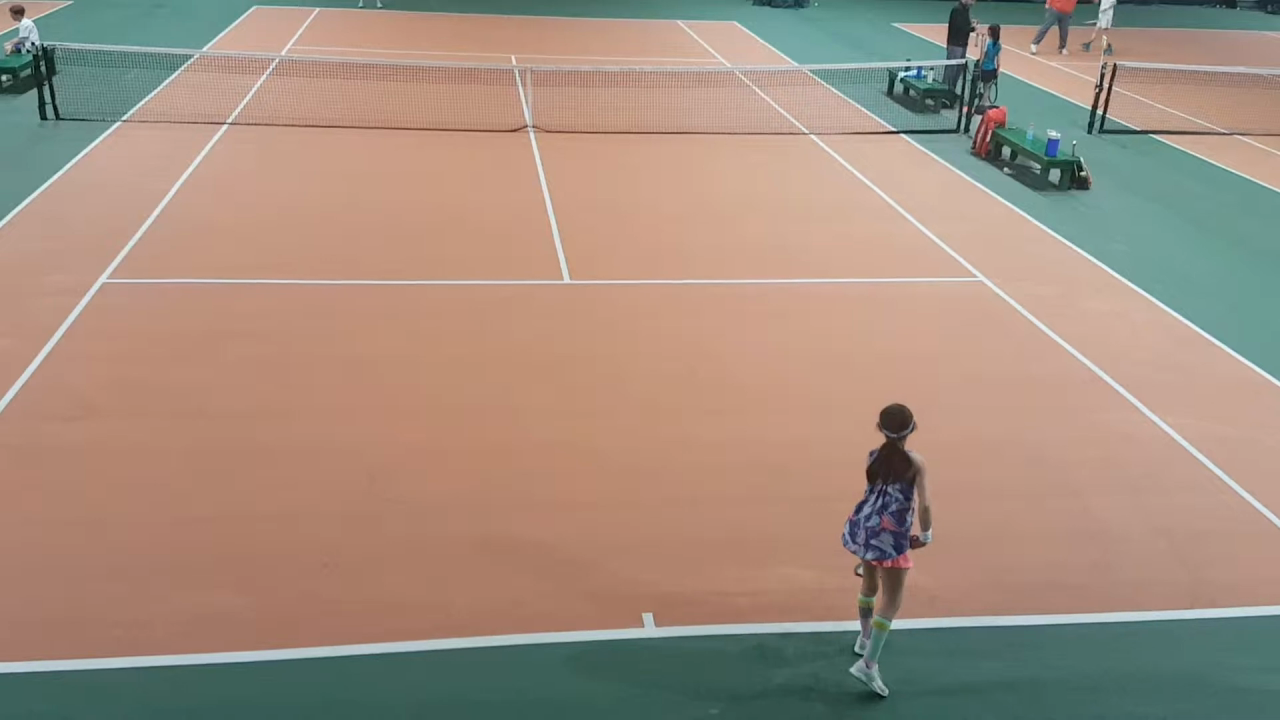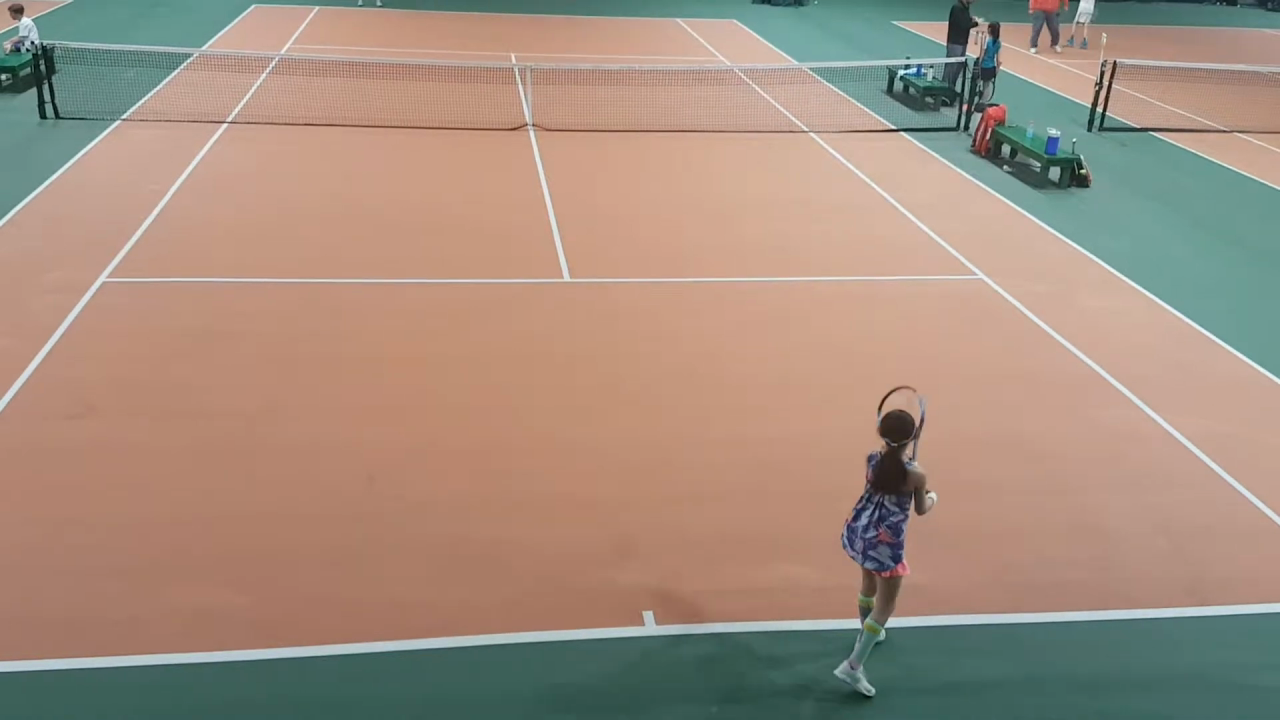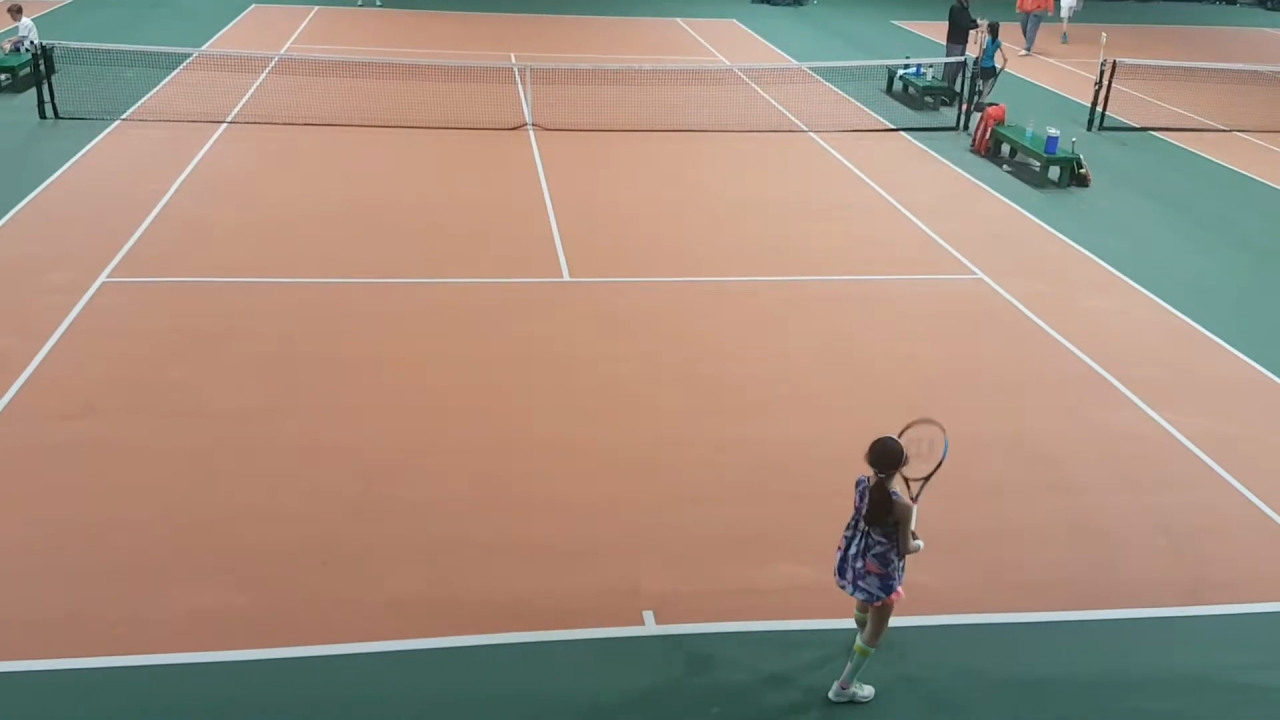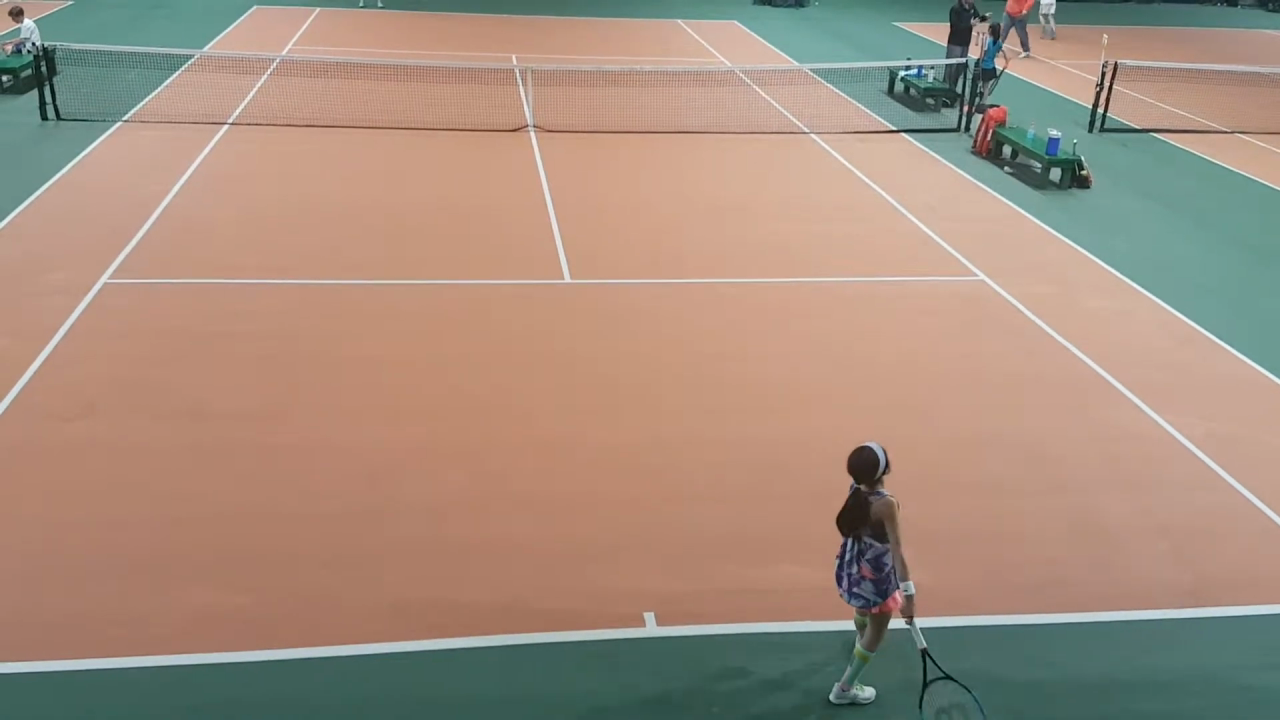
dt=0.5s
person 1, frame 1
left shoulder: (873, 457)
right shoulder: (915, 462)
right elbow: (923, 504)
right wrist: (925, 535)
left hip: (861, 526)
right hip: (888, 534)
left knee: (870, 584)
right knee: (891, 600)
left ankle: (866, 636)
right ankle: (868, 662)
person 1, frame 2
left shoulder: (872, 460)
right shoulder: (916, 475)
right elbow: (921, 510)
right wrist: (932, 497)
left hip: (858, 531)
right hip: (885, 541)
left knee: (869, 584)
right knee: (884, 606)
left ankle: (868, 633)
right ankle: (853, 666)
person 1, frame 3
left shoulder: (860, 484)
right shoulder: (902, 506)
right elbow: (903, 548)
right wrist: (918, 543)
left hip: (850, 559)
right hip: (878, 570)
left knee: (865, 600)
right knee: (877, 629)
left ankle: (863, 636)
right ankle: (844, 686)
person 1, frame 4
left shoulder: (856, 492)
right shoulder: (886, 504)
right elbow: (896, 549)
right wrist: (908, 592)
left hip: (850, 569)
right hip: (874, 577)
left knee: (864, 608)
right knee: (876, 633)
left ankle: (862, 639)
right ankle: (845, 688)
